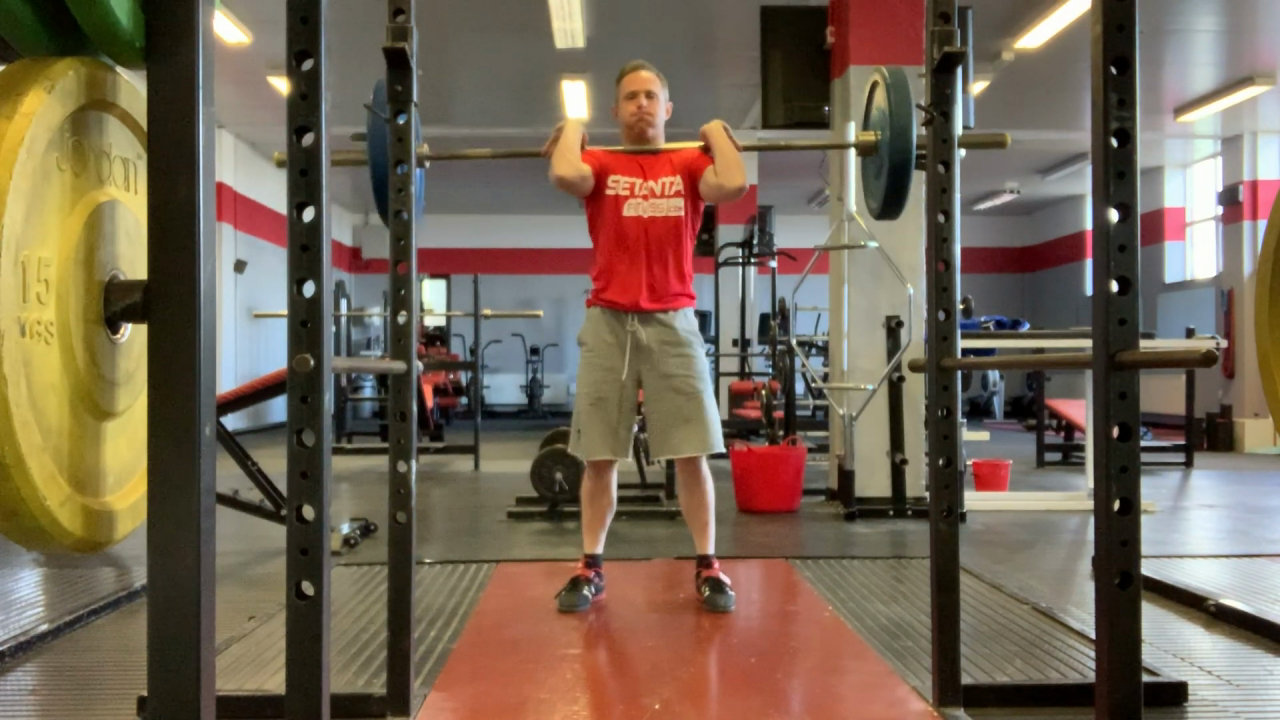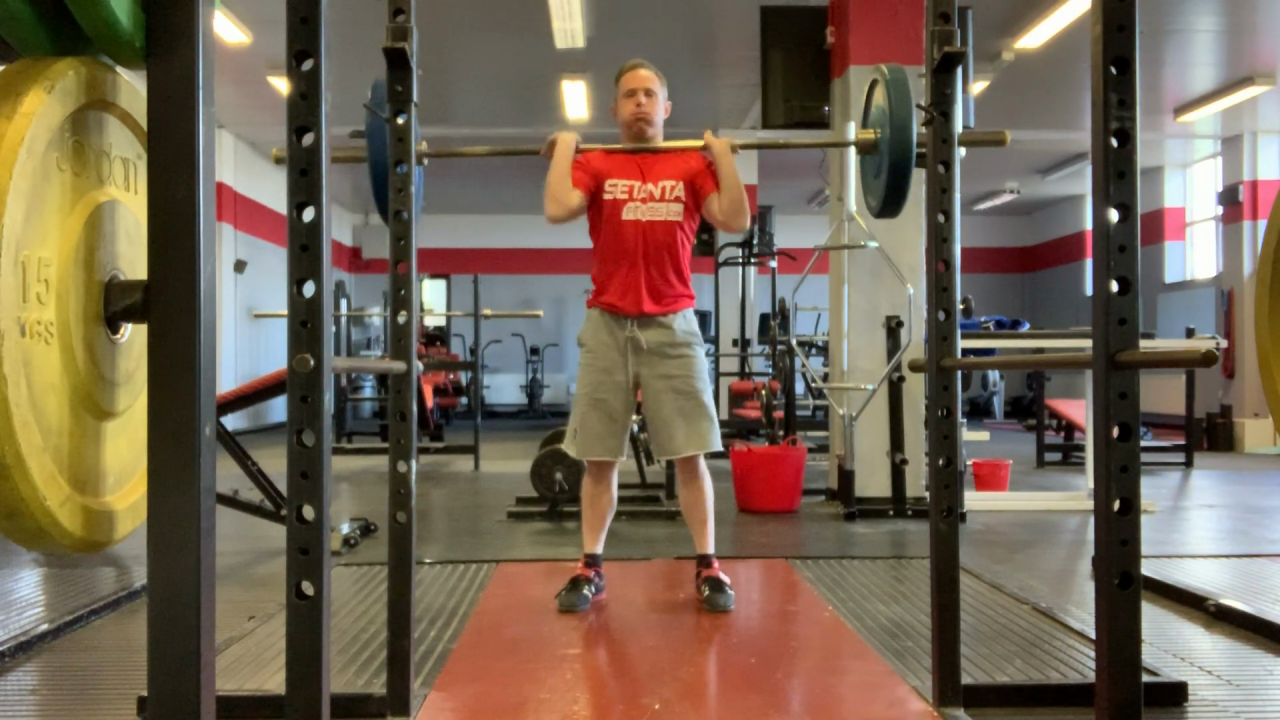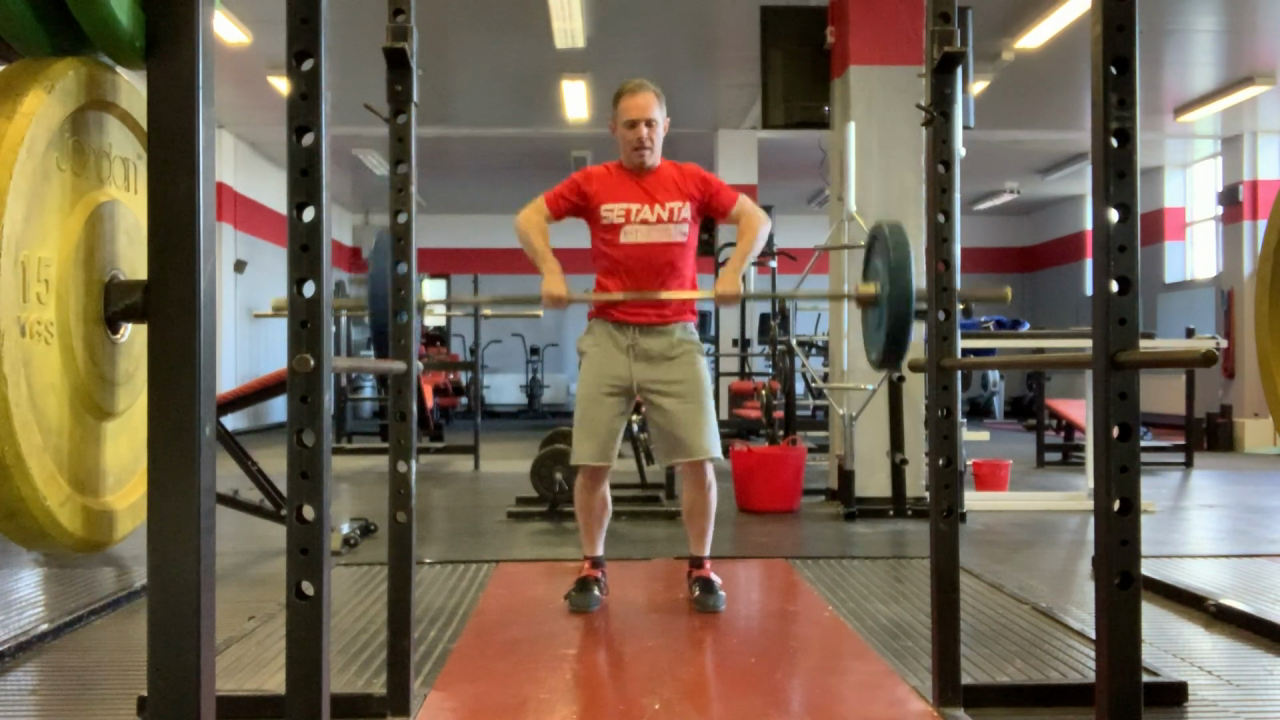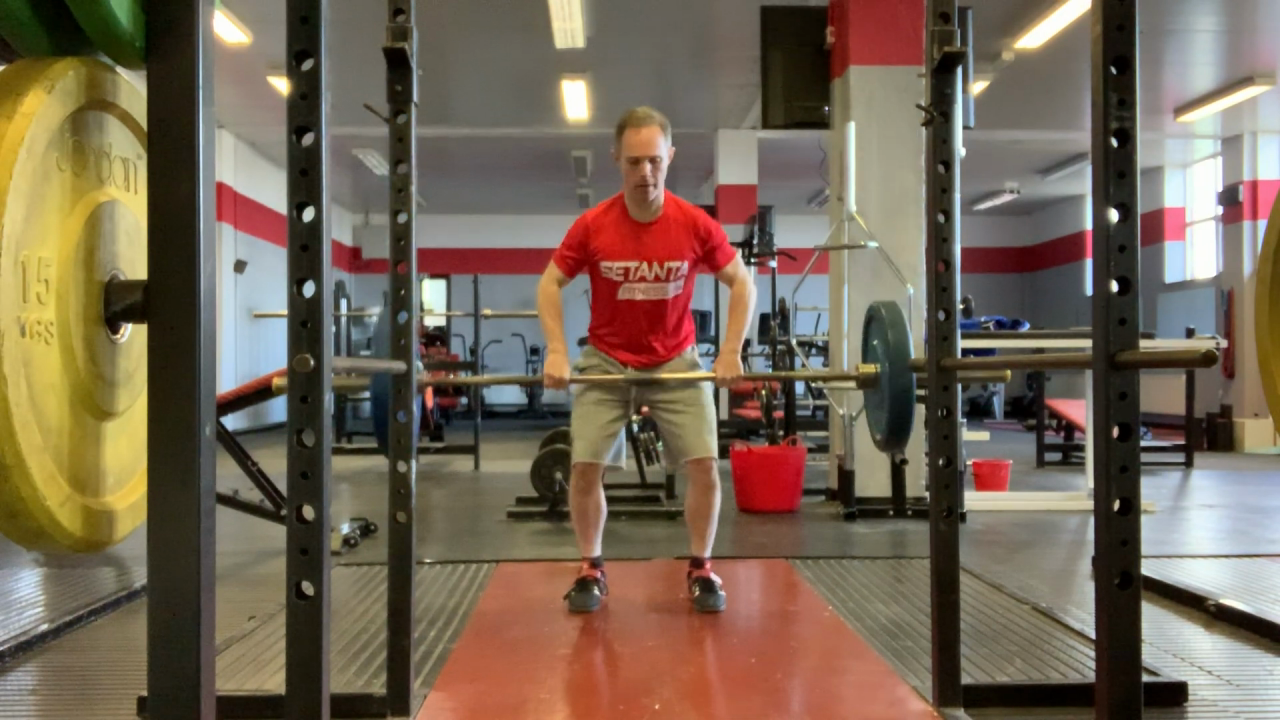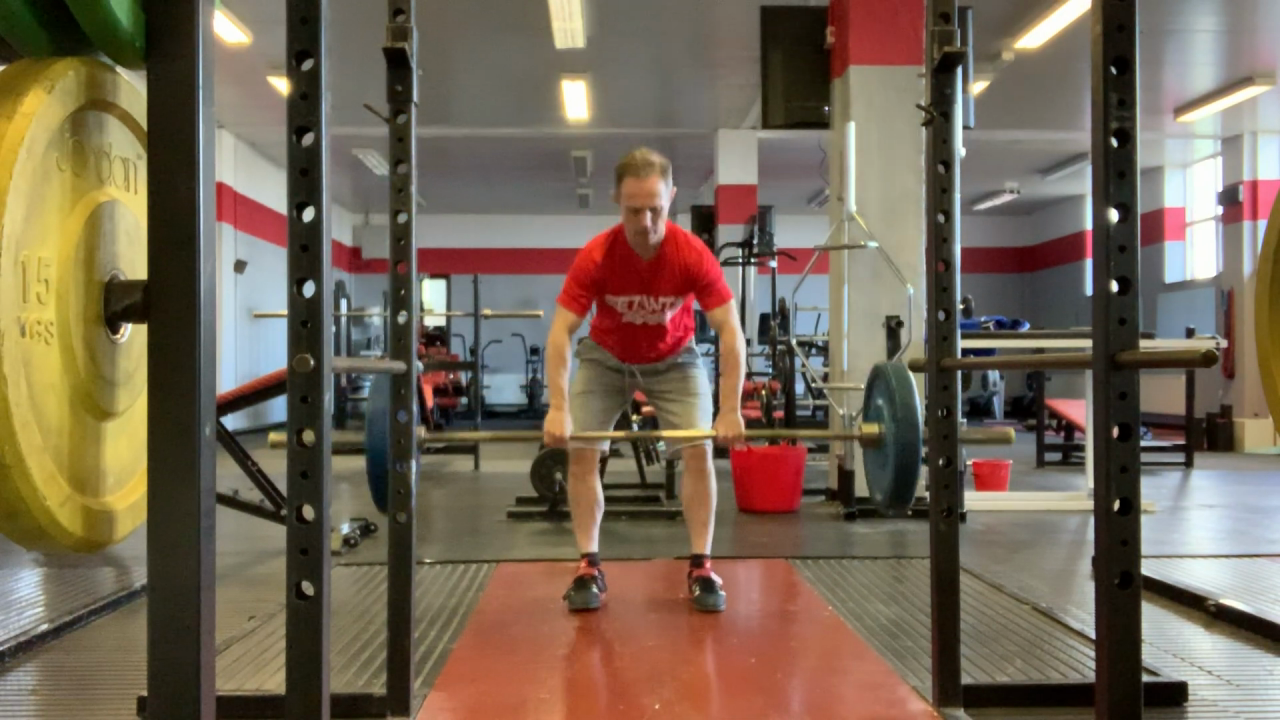
dt=0.3s
person 1, frame 1
left shoulder: (691, 163)
right shoulder: (600, 164)
left elbow: (733, 185)
right elbow: (565, 176)
left wrist: (717, 133)
right wrist: (571, 131)
left hip: (673, 323)
right hip: (608, 323)
left knee: (691, 453)
right knee: (599, 456)
left ankle: (707, 567)
right ankle: (591, 568)
person 1, frame 2
left shoulder: (694, 165)
right shoulder: (594, 166)
left elbow: (737, 221)
right elbow: (557, 210)
left wrist: (723, 154)
right wrist: (562, 150)
left hip: (672, 325)
right hip: (608, 326)
left knee: (690, 454)
right knee: (598, 456)
left ankle: (708, 567)
right ankle: (590, 568)
person 1, frame 3
left shoulder: (692, 180)
right shoulder: (592, 183)
left elbow: (757, 219)
right elbow: (528, 219)
left wrist: (735, 270)
right wrist: (550, 271)
left hip: (674, 340)
right hip: (608, 338)
left knee: (696, 460)
right knee: (591, 464)
left ankle: (700, 568)
right ankle: (592, 568)
person 1, frame 4
left shoulder: (696, 223)
right shoulder: (592, 224)
left elbow: (741, 282)
right elbow: (551, 283)
left wrist: (731, 354)
right wrist: (555, 353)
left hip: (676, 363)
right hip: (605, 362)
left knee: (703, 462)
right knee: (586, 466)
left ankle: (700, 569)
right ankle: (591, 569)
person 1, frame 5
left shoulder: (694, 255)
right shoulder: (595, 256)
left elbow: (730, 332)
right elbow: (561, 331)
left wrist: (731, 412)
right wrist: (558, 409)
left hip: (674, 356)
right hip: (604, 356)
left knee: (698, 450)
right knee: (582, 453)
left ankle: (701, 567)
right ankle: (589, 568)
